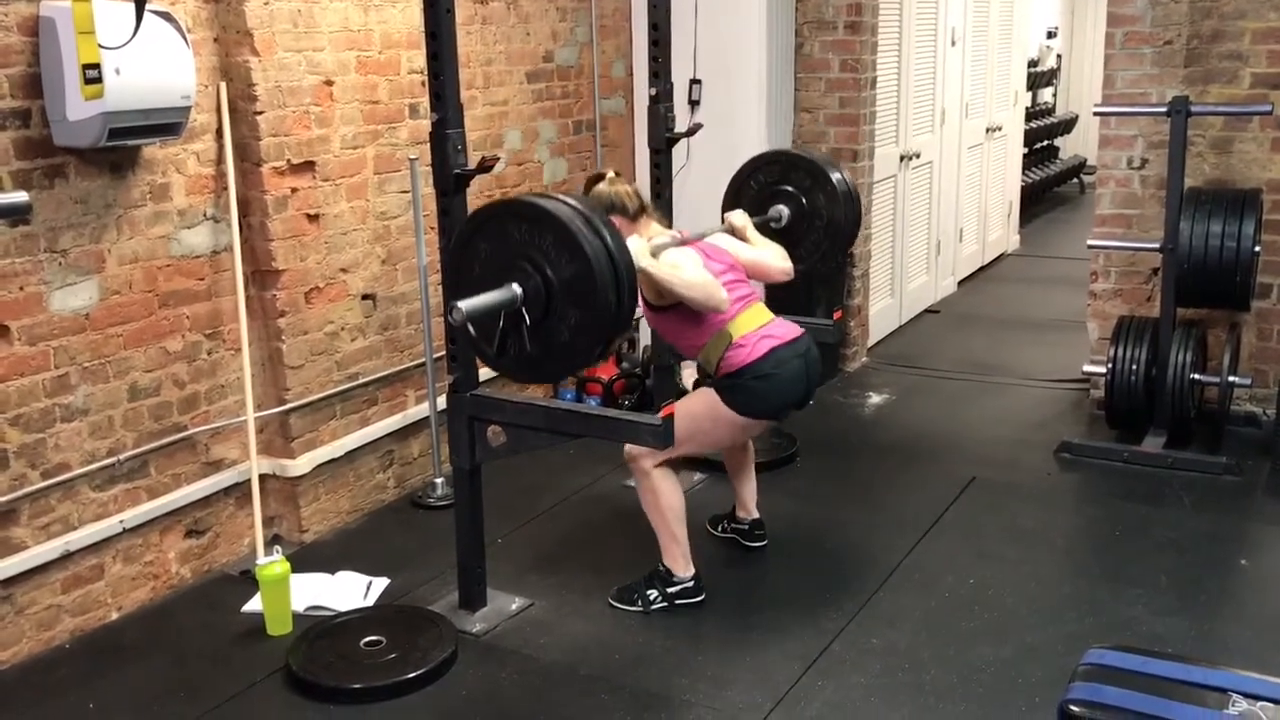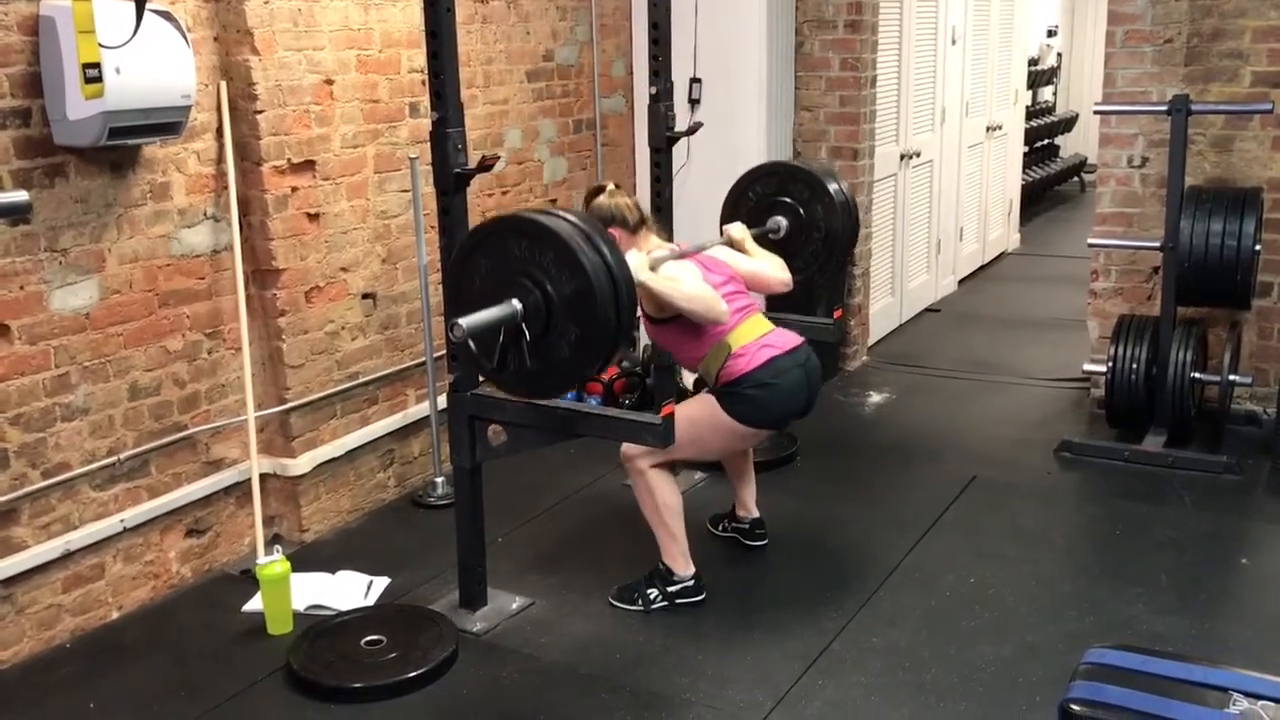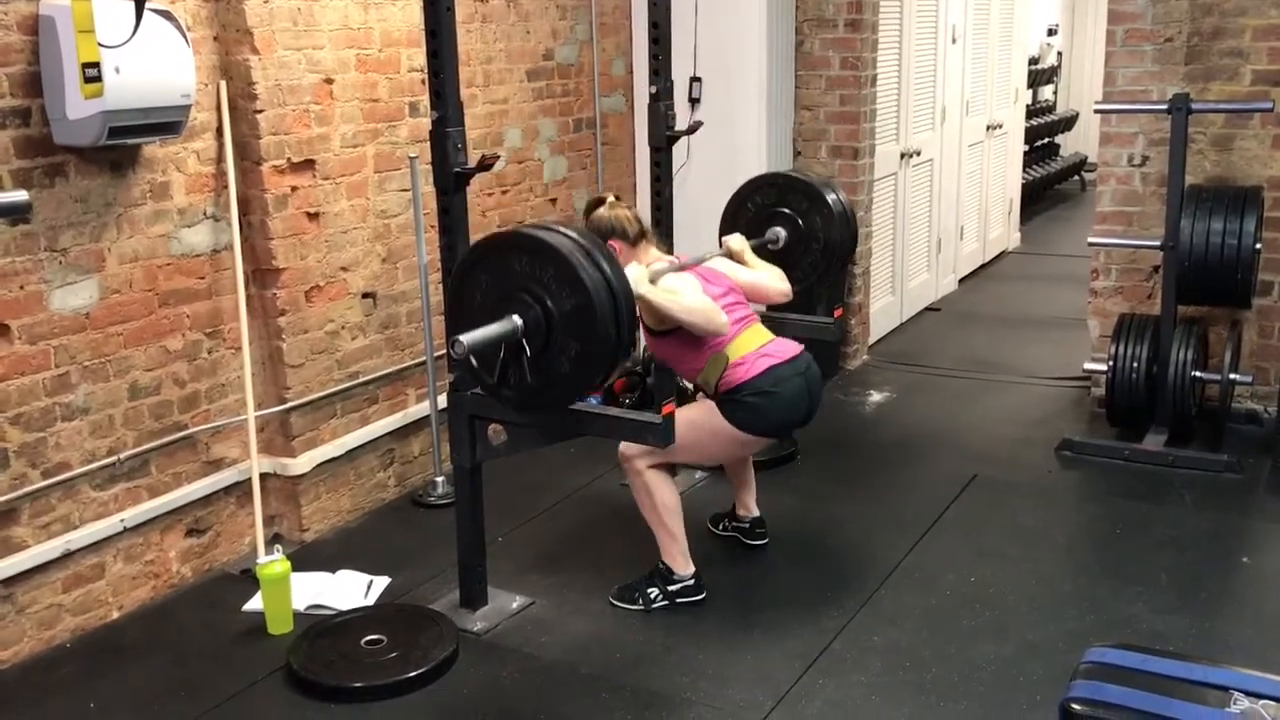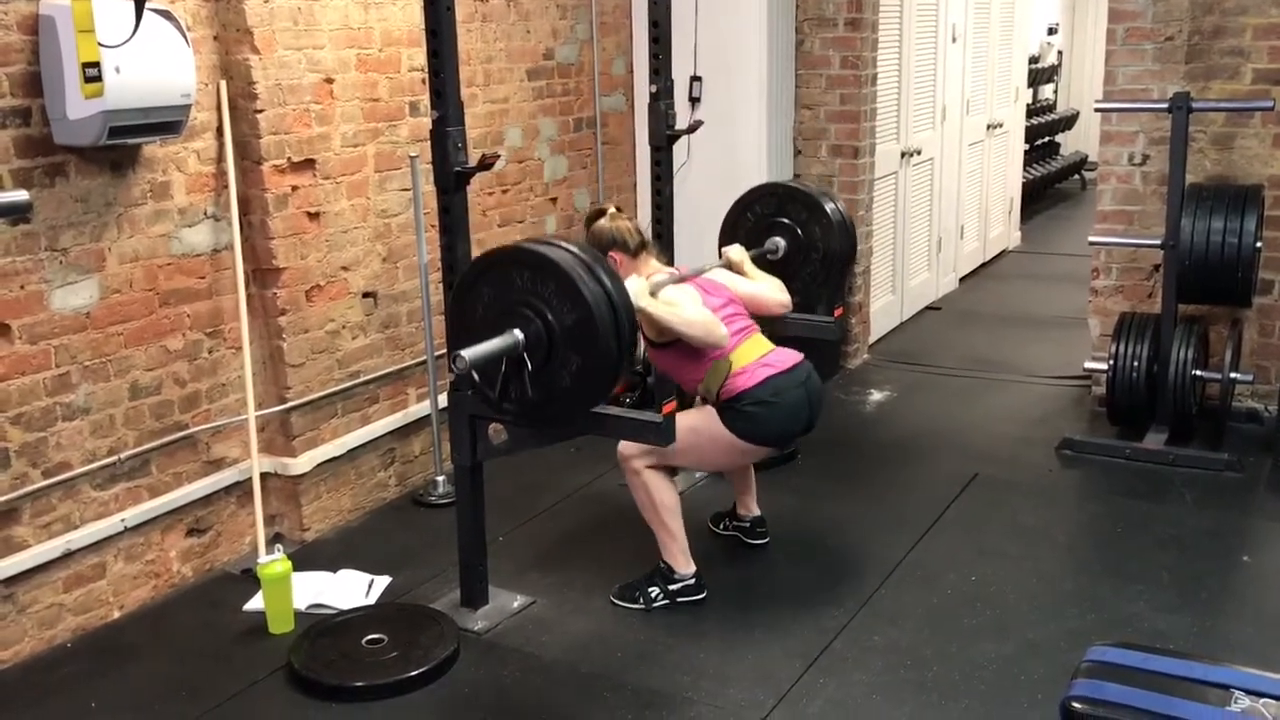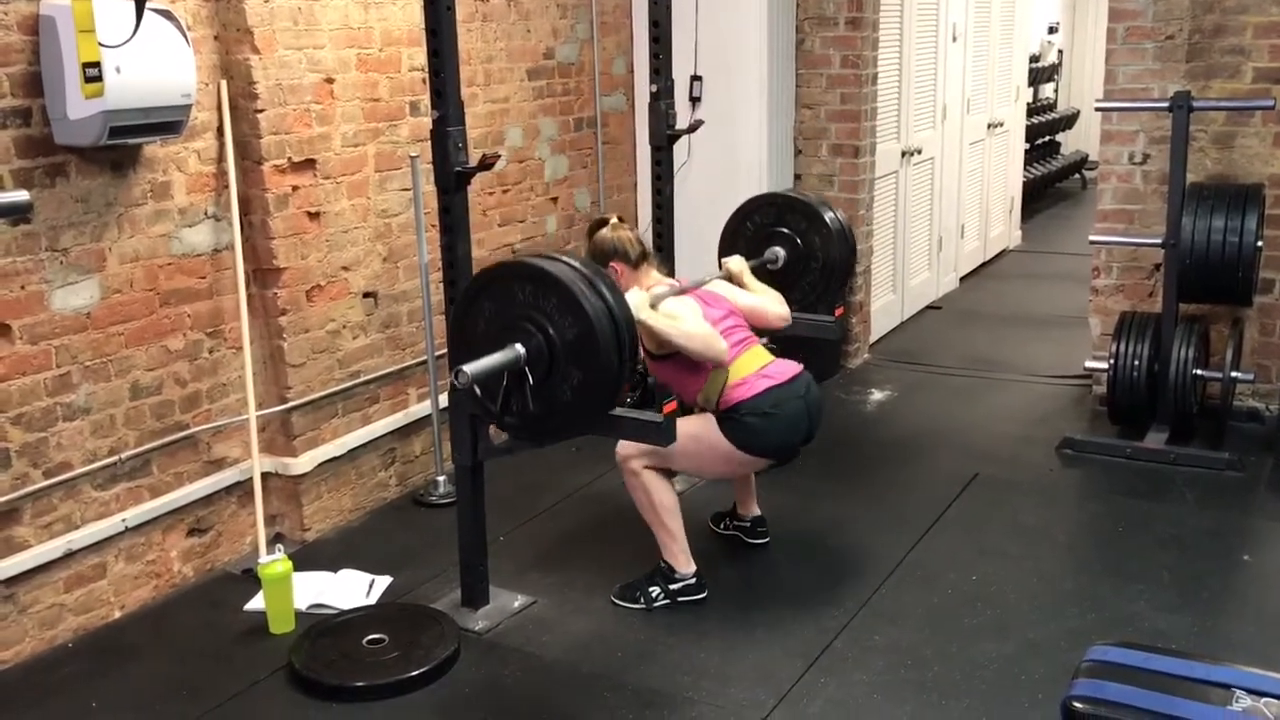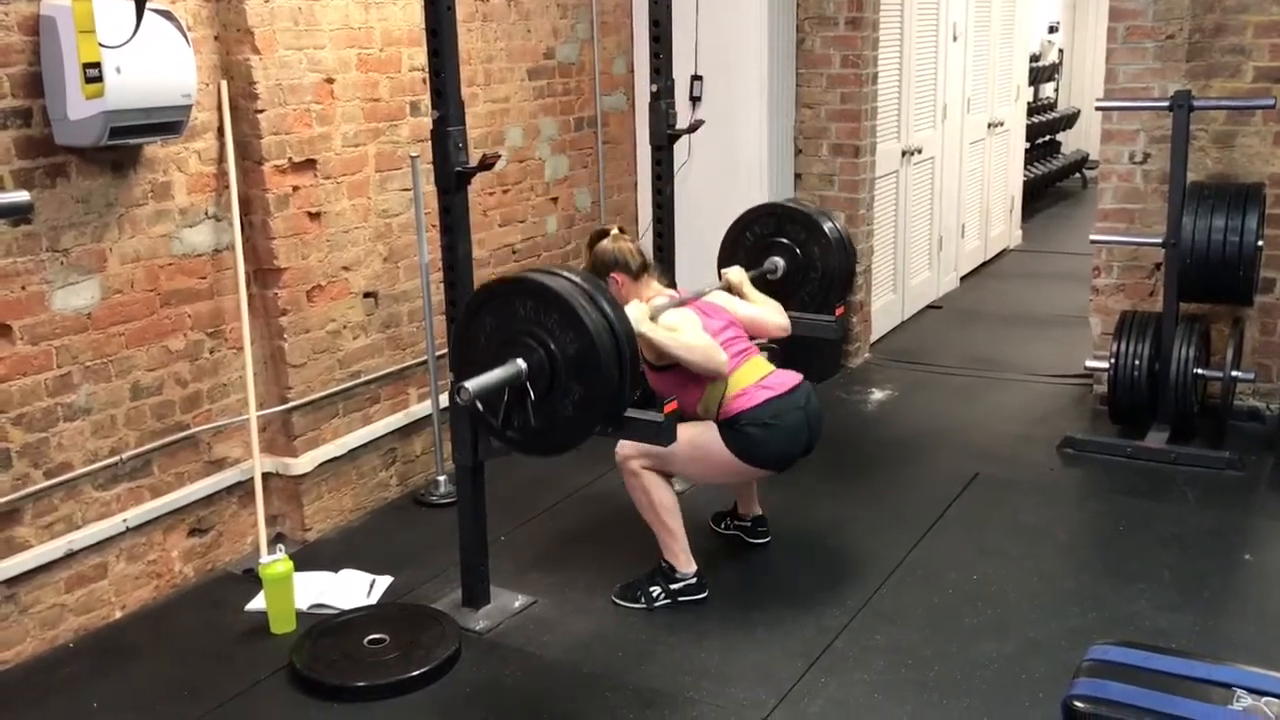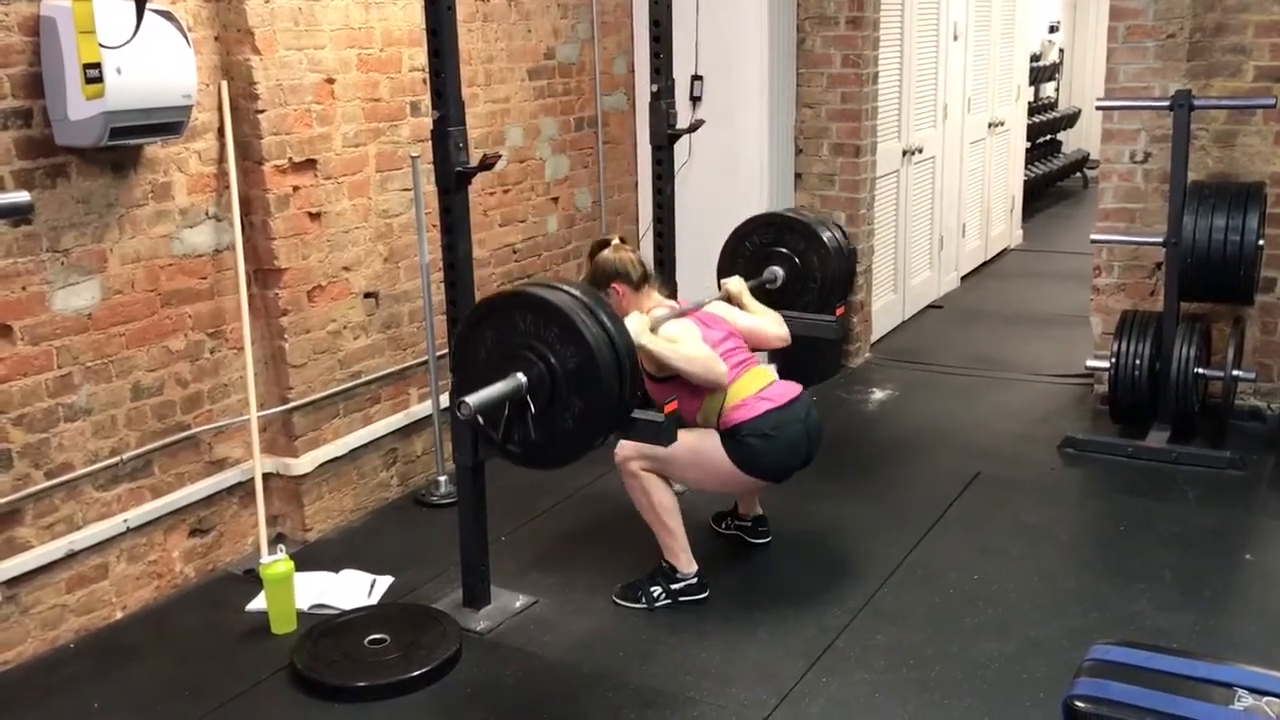
dt=0.1s
person 1, frame 1
left shoulder: (660, 260)
right shoulder: (708, 240)
left elbow: (716, 298)
right elbow: (783, 268)
left wrist: (644, 265)
right wrist: (747, 229)
left hip: (765, 375)
right hip: (799, 355)
left knee: (645, 453)
right knee: (724, 416)
left ankle: (679, 579)
right ankle: (747, 519)
person 1, frame 2
left shoulder: (658, 272)
right shoulder: (707, 252)
left elbow: (715, 310)
right elbow: (782, 279)
left wrist: (643, 279)
right wrist: (745, 241)
left hip: (768, 387)
right hip: (801, 366)
left knee: (640, 453)
right knee: (722, 415)
left ankle: (679, 578)
right ankle: (747, 519)
person 1, frame 3
left shoulder: (659, 284)
right shoulder: (706, 263)
left elbow: (714, 322)
right elbow: (781, 290)
left wrist: (643, 292)
right wrist: (744, 252)
left hip: (768, 395)
right hip: (801, 374)
left knee: (638, 453)
right knee: (723, 419)
left ankle: (680, 577)
right ankle: (748, 518)
person 1, frame 4
left shoulder: (657, 297)
right shoulder: (706, 275)
left elbow: (716, 335)
right elbow: (780, 301)
left wrist: (641, 303)
right wrist: (744, 264)
left hip: (770, 406)
right hip: (802, 385)
left knee: (636, 454)
right knee: (720, 423)
left ankle: (680, 577)
right ankle: (748, 517)
person 1, frame 5
left shoulder: (658, 309)
right shoulder: (705, 286)
left elbow: (716, 349)
right elbow: (780, 314)
left wrist: (643, 317)
right wrist: (743, 275)
left hip: (770, 418)
right hip: (802, 395)
left knee: (635, 454)
right knee: (721, 425)
left ankle: (681, 576)
right ankle: (749, 517)
person 1, frame 6
left shoulder: (656, 319)
right shoulder: (705, 298)
left elbow: (716, 362)
right elbow: (780, 325)
left wrist: (642, 329)
right wrist: (743, 286)
left hip: (770, 430)
right hip: (802, 408)
left knee: (634, 455)
right knee: (715, 427)
left ankle: (682, 576)
right ankle: (749, 518)
person 1, frame 7
left shoulder: (658, 330)
right shoulder: (705, 308)
left elbow: (716, 374)
right elbow: (780, 335)
left wrist: (643, 341)
right wrist: (742, 296)
left hip: (770, 440)
right hip: (802, 418)
left knee: (633, 456)
left ankle: (682, 575)
right ankle: (750, 518)
